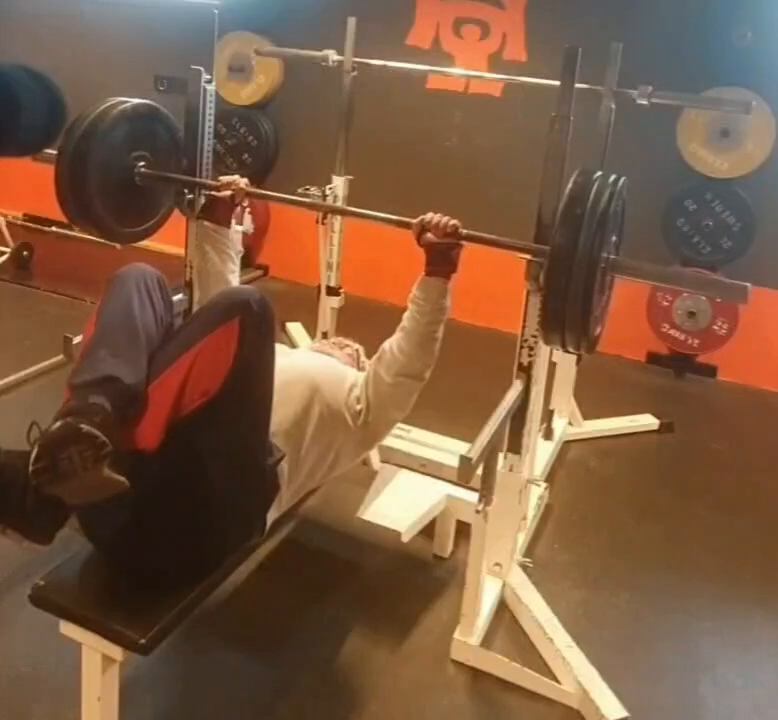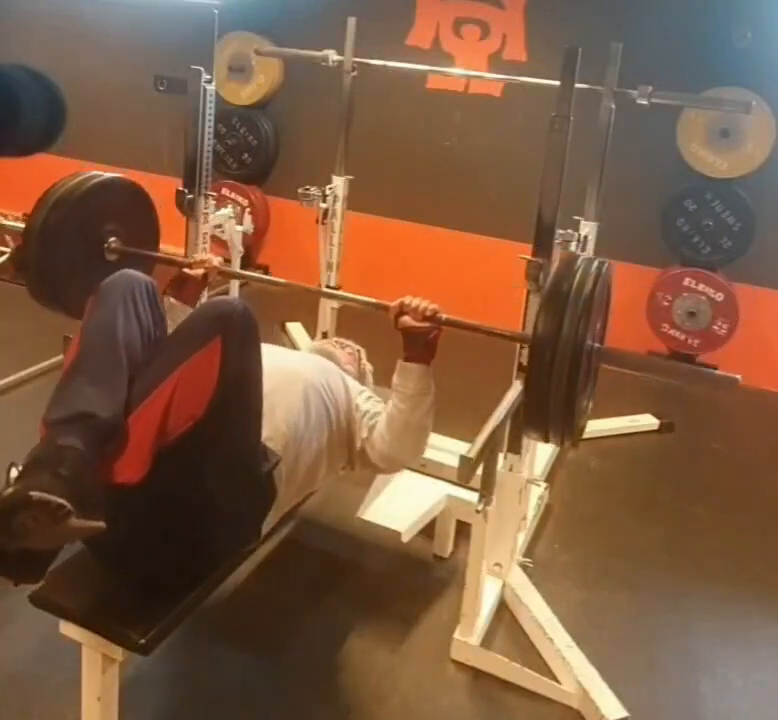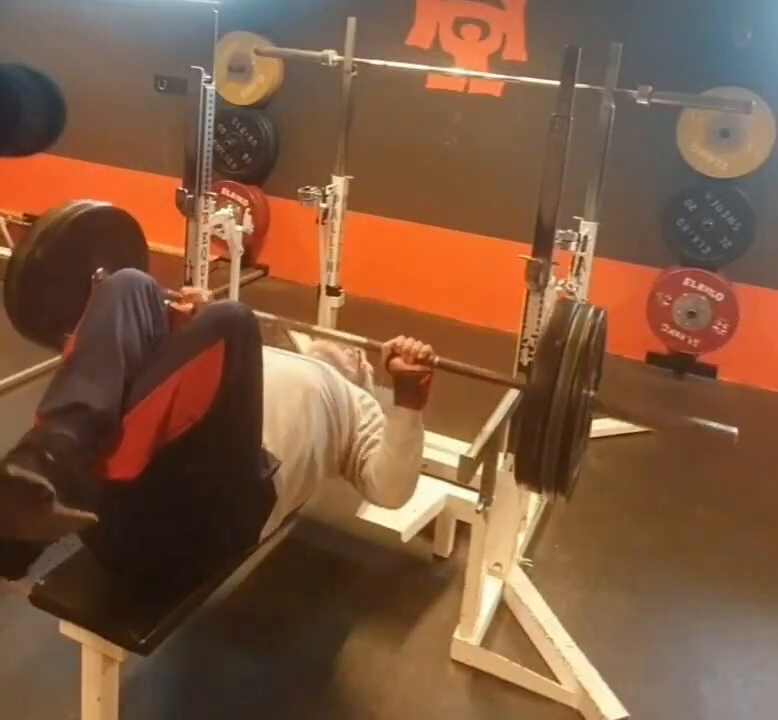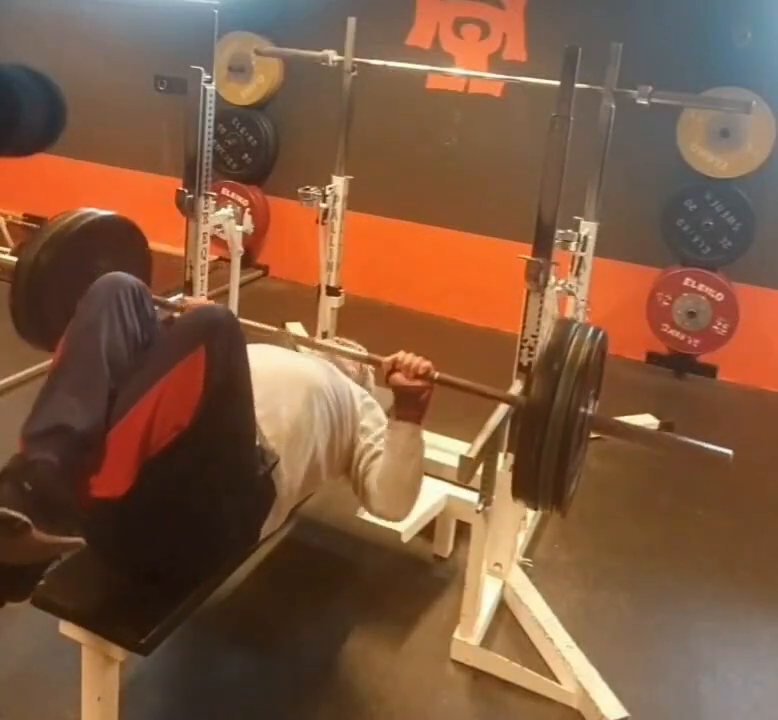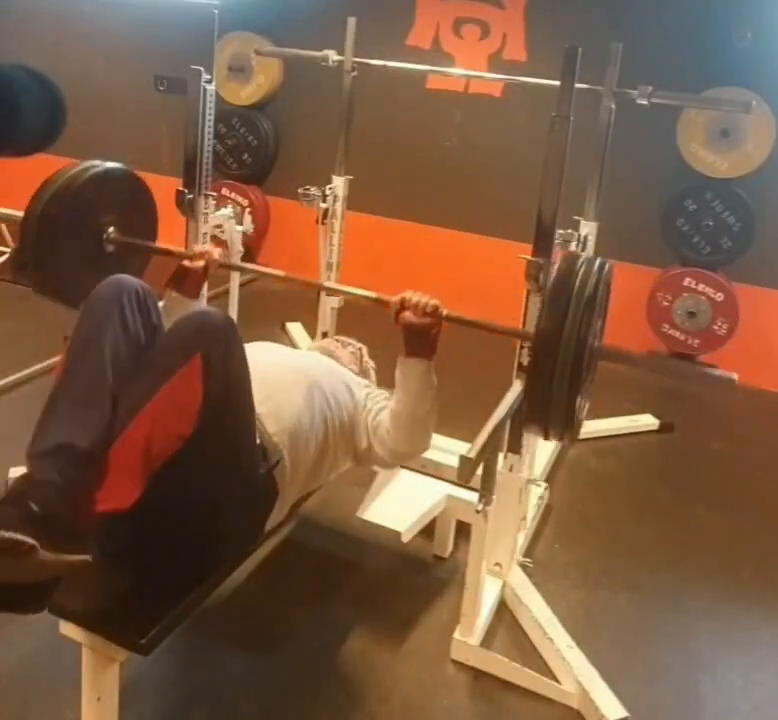
dt=1s
person 1, frame 1
left shoulder: (356, 401)
right shoulder: (277, 358)
left elbow: (409, 363)
right elbow: (215, 301)
left wrist: (437, 271)
right wrist: (216, 220)
left hip: (207, 511)
left knee: (244, 308)
right knee: (138, 280)
person 1, frame 2
left shoulder: (352, 401)
right shoulder: (267, 360)
left elbow: (397, 448)
right elbow: (169, 361)
left wrist: (417, 355)
right wrist: (182, 299)
left hip: (208, 506)
right hip: (137, 478)
left knee: (226, 316)
right knee: (128, 287)
right ankle: (57, 482)
person 1, frame 3
left shoulder: (352, 406)
right shoulder: (267, 360)
left elbow: (390, 487)
left wrist: (408, 399)
right wrist: (176, 334)
left hip: (210, 508)
left knee: (228, 322)
right knee: (129, 287)
left ankle: (57, 481)
right ankle: (53, 470)
person 1, frame 4
left shoulder: (355, 407)
right shoulder: (269, 363)
left elbow: (392, 499)
right elbow: (167, 390)
left wrist: (409, 410)
right wrist: (176, 338)
left hip: (210, 503)
right hip: (132, 482)
left knee: (211, 324)
right knee: (117, 291)
left ankle: (53, 504)
right ankle: (37, 494)
person 1, frame 5
left shoulder: (356, 400)
right shoulder: (273, 356)
left elbow: (403, 441)
right elbow: (175, 355)
left wrist: (418, 350)
right wrist: (184, 288)
left hip: (214, 499)
right hip: (139, 469)
left knee: (209, 329)
right knee: (123, 295)
left ankle: (53, 527)
right ankle: (46, 510)
